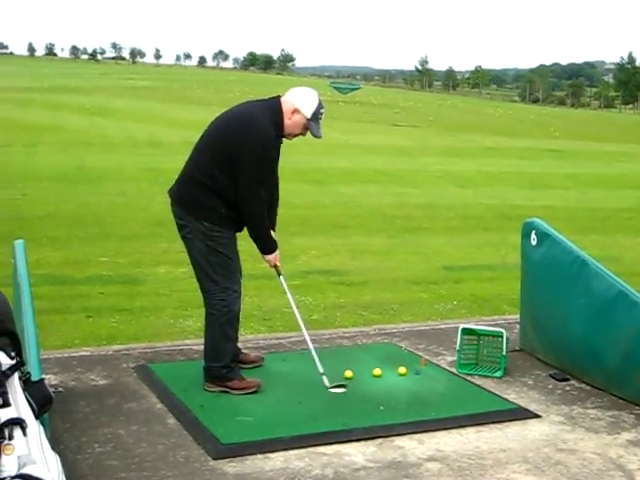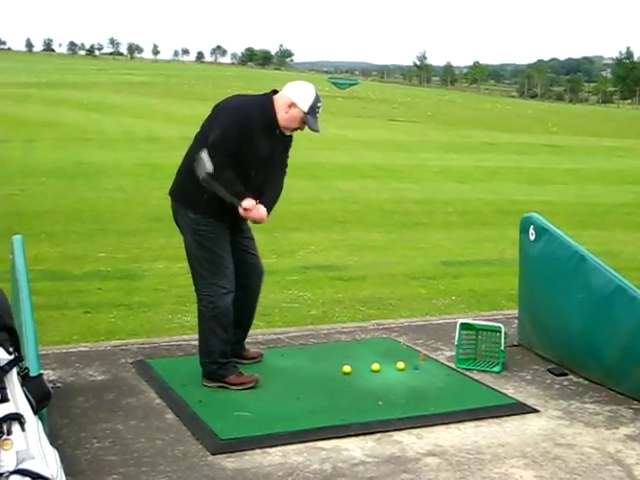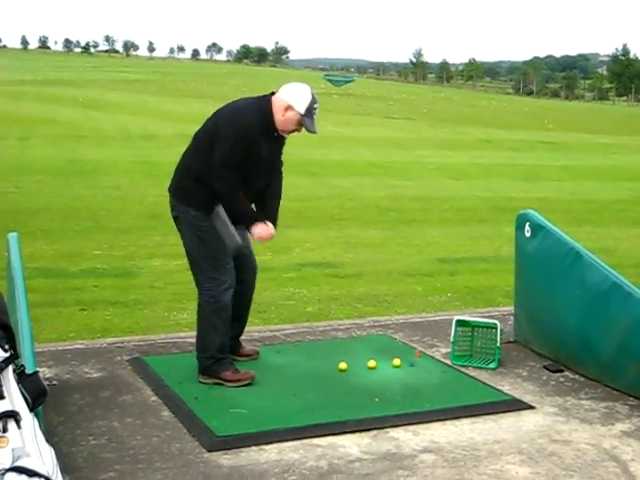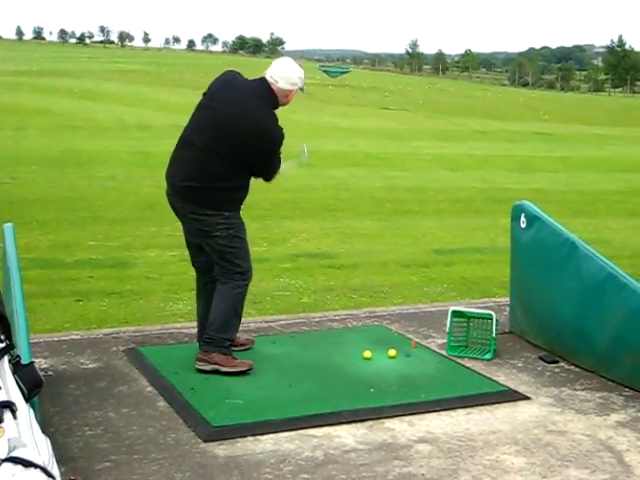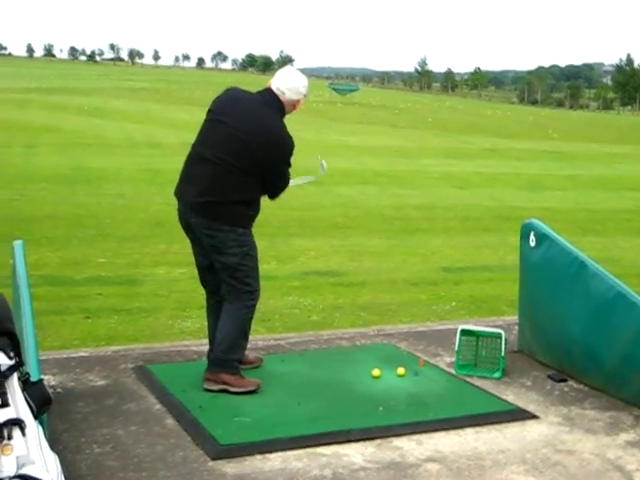
dt=0.3s
person 1, frame 1
left shoulder: (261, 119)
right shoulder: (257, 131)
left elbow: (267, 184)
right elbow: (250, 194)
left wrist: (270, 229)
right wrist: (267, 245)
left hip: (208, 208)
right hip: (202, 212)
left knee: (229, 284)
right knee: (224, 292)
left ankle: (228, 351)
right ankle: (219, 373)
person 1, frame 2
left shoulder: (281, 134)
right shoulder: (238, 111)
left elbow: (275, 176)
right elbow: (214, 161)
left wrist: (264, 207)
right wrist: (243, 200)
left hip: (232, 211)
right hip: (200, 208)
left knee: (250, 275)
right knee: (218, 288)
left ankle: (232, 346)
right ankle: (217, 369)
person 1, frame 3
left shoulder: (276, 132)
right shoulder: (240, 120)
left elbow: (272, 177)
right elbow: (222, 176)
left wrist: (268, 220)
right wrist: (252, 222)
left hip: (227, 208)
right hip: (198, 205)
left knee: (244, 273)
right knee: (218, 282)
left ankle: (228, 343)
right ankle: (213, 365)
person 1, frame 4
left shoulder: (228, 81)
right shoulder: (265, 128)
right elbow: (266, 171)
right wrist: (255, 164)
left hip: (181, 187)
right hip: (212, 202)
left knee: (209, 268)
right knee: (235, 273)
left ankle: (216, 334)
right ankle: (213, 349)
person 1, frame 5
left shoulder: (230, 98)
right shoulder: (276, 137)
right elbow: (275, 187)
right wrist: (257, 183)
left hip: (191, 204)
right hip: (225, 218)
left knee: (218, 287)
right knee: (243, 292)
left ankle: (226, 353)
right ankle: (221, 369)
